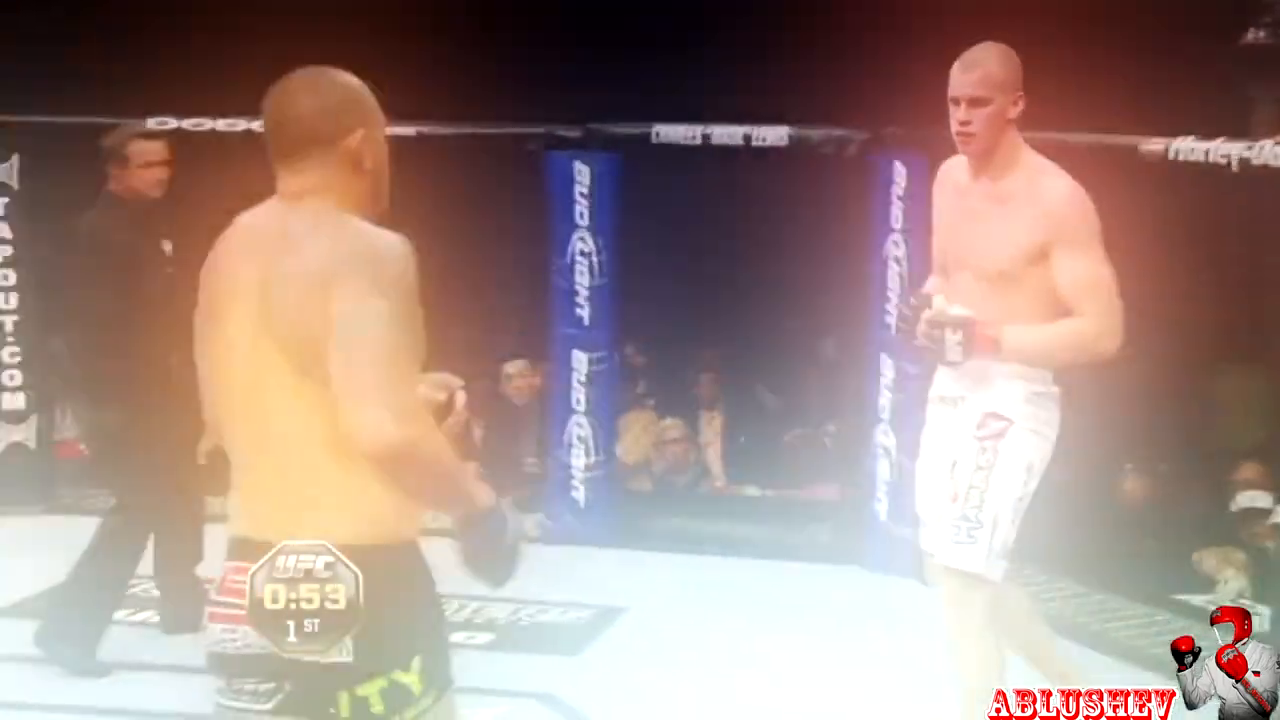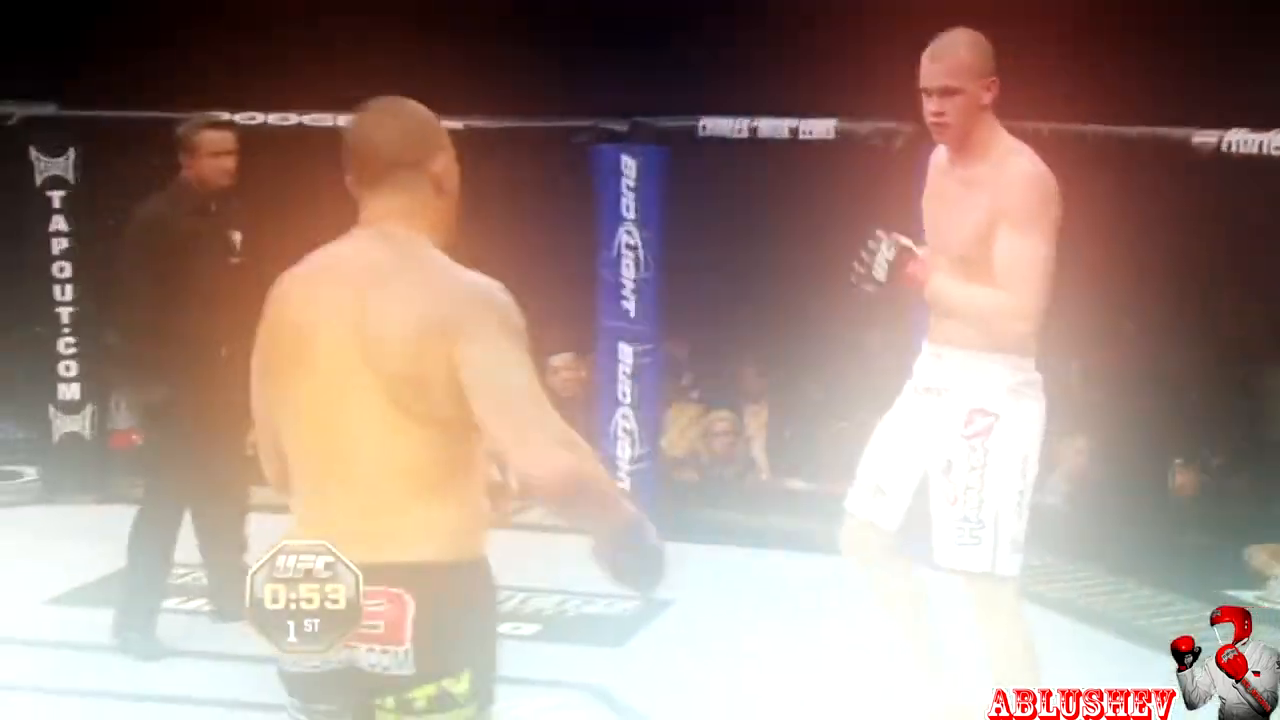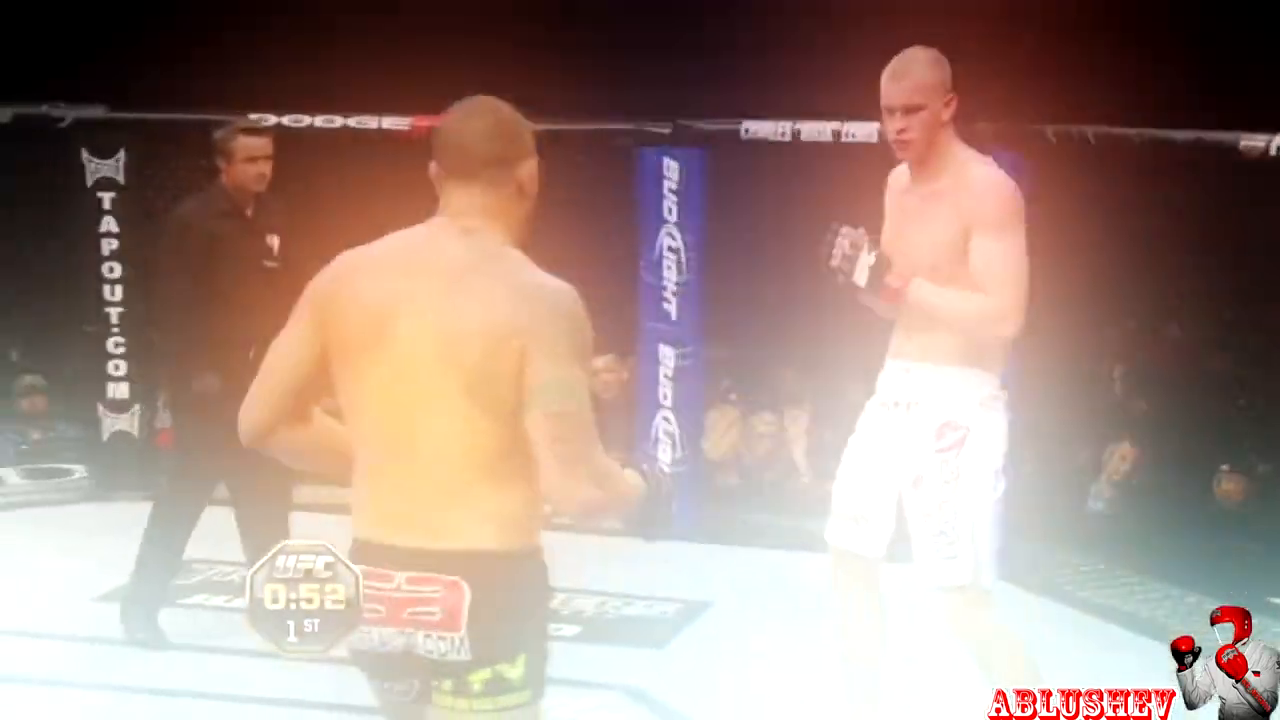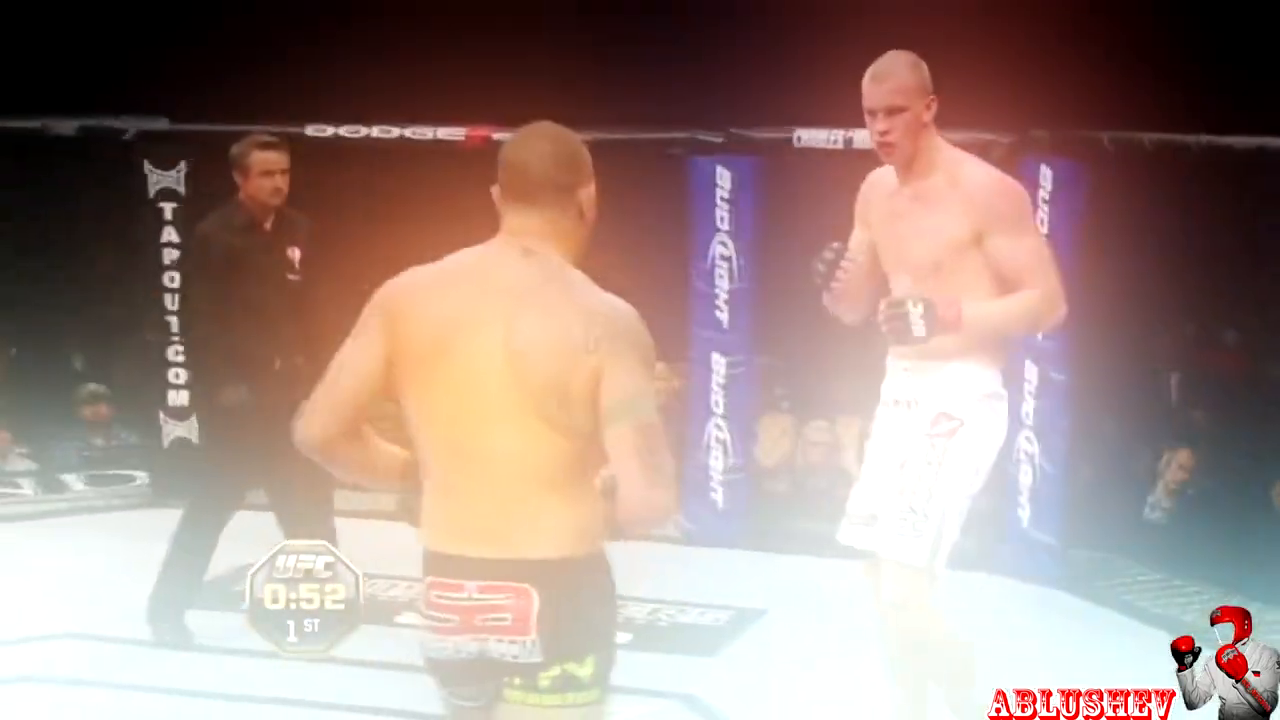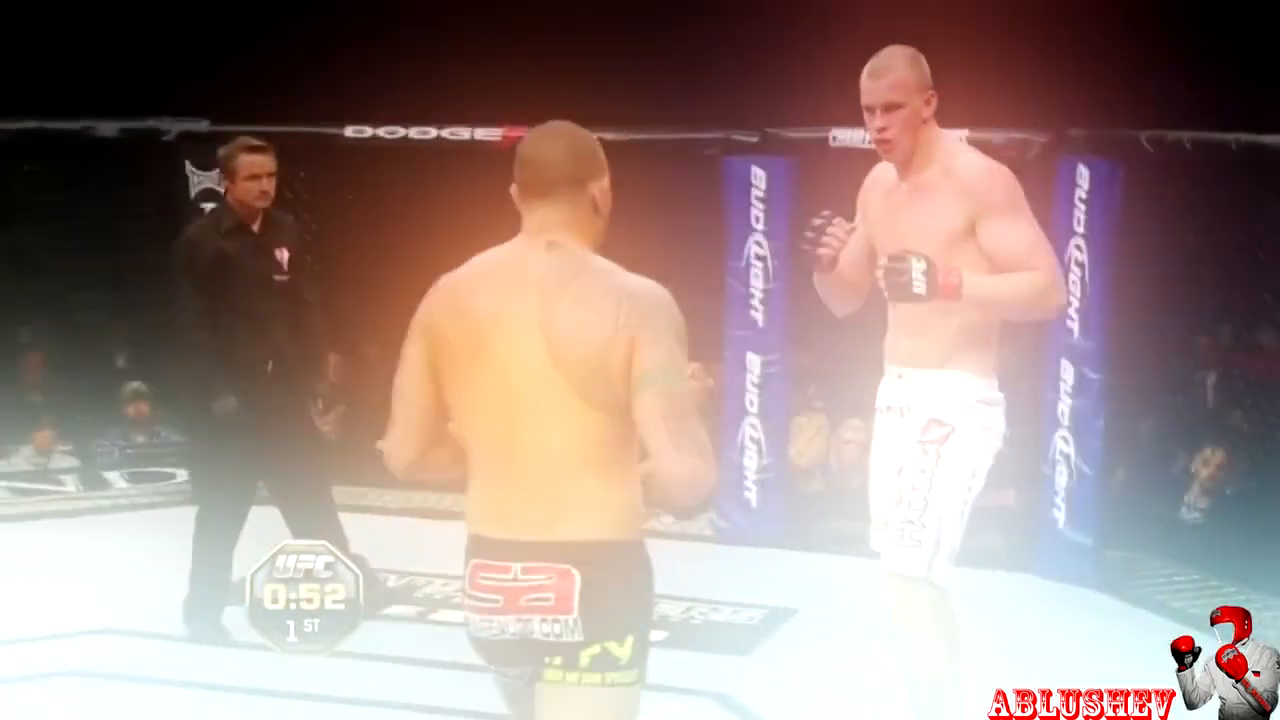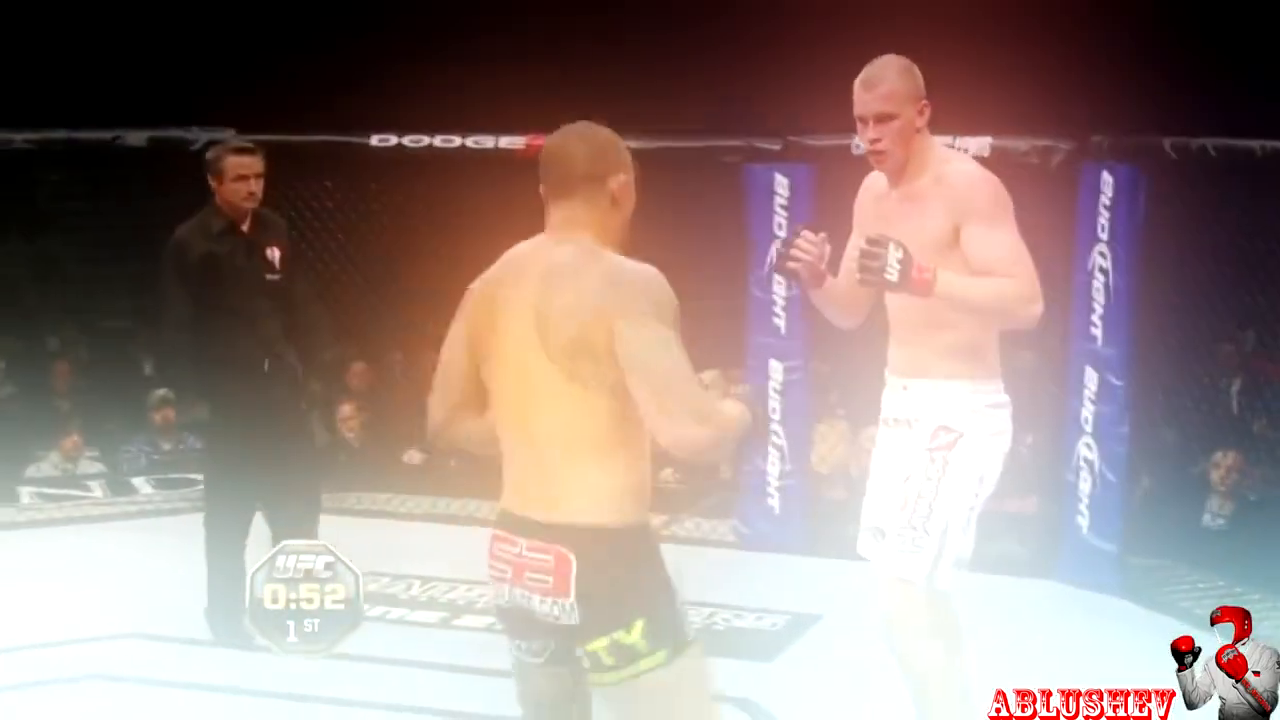
dt=0.2s
person 1, frame 1
left shoulder: (1058, 200)
right shoulder: (950, 178)
left elbow: (1103, 334)
left wrist: (993, 338)
right wrist: (928, 306)
left hip: (1013, 402)
right hip: (950, 390)
left knee: (962, 593)
right knee: (954, 571)
person 1, frame 2
left shoulder: (1024, 180)
right shoulder: (940, 161)
left elbow: (1016, 315)
left wrist: (919, 273)
right wrist: (894, 266)
left hip: (992, 391)
right hip: (931, 376)
left knee: (987, 586)
right knee: (861, 535)
right ankle: (924, 666)
person 1, frame 3
left shoulder: (989, 192)
right shoulder: (898, 184)
left elbow: (1004, 318)
left wrist: (900, 289)
right wrist: (868, 278)
left hip: (960, 403)
right hip: (893, 393)
left knee: (963, 602)
right knee: (848, 557)
person 1, frame 4
left shoulder: (985, 189)
right shoulder: (874, 190)
left elbow: (1049, 303)
right elbow: (852, 309)
left wrist: (950, 317)
right wrist: (837, 284)
left hip: (963, 397)
right hip: (899, 393)
left knee: (903, 584)
right knee: (886, 571)
person 1, frame 5
left shoulder: (982, 179)
right shoulder: (876, 186)
left elbow: (1047, 292)
right elbow: (848, 299)
left wrist: (947, 283)
right wrist: (828, 267)
left hip: (958, 404)
right hip: (896, 396)
left knee: (913, 588)
right knee: (908, 579)
person 1, frame 6
left shoulder: (970, 187)
right shoulder: (871, 195)
left elbow: (1024, 300)
right elbow: (849, 312)
left wrist: (920, 274)
right wrist: (814, 273)
left hip: (964, 414)
right hip: (903, 407)
left knee: (902, 596)
right knee: (921, 586)
person 2, frame 1
left shoulder: (229, 253)
right shoulder: (364, 255)
right elbow: (386, 430)
right wrist: (474, 498)
left hip: (250, 585)
right hip: (362, 585)
person 2, frame 2
left shoulder: (290, 294)
right shoulder: (462, 301)
left elbow: (280, 468)
right elbow: (550, 463)
right wrist: (625, 524)
right hip: (430, 605)
person 2, frame 3
left shoulder: (349, 276)
right shoulder: (542, 303)
left elbow: (261, 423)
right elbow: (579, 491)
right wrist: (636, 490)
left hip: (379, 588)
right hip: (489, 596)
person 2, frame 4
left shoulder: (409, 296)
right shoulder: (604, 324)
left elbow: (318, 433)
right elbow: (648, 503)
left hip: (447, 596)
right hip: (552, 601)
person 2, frame 5
left shoulder: (446, 300)
right shoulder: (633, 304)
left elbow: (406, 457)
right elbow: (688, 478)
right wrist: (657, 476)
left hip: (493, 580)
right hip: (594, 580)
person 2, frame 6
left shoulder: (492, 284)
right shoulder: (626, 286)
left elbow: (445, 418)
right elbow: (685, 430)
right wrist: (736, 413)
left hip: (524, 560)
right hip: (602, 563)
person 3, frame 1
left shoulder: (151, 224)
right shoulder: (98, 232)
right elbow: (85, 322)
left wrist: (181, 379)
right wrist: (99, 398)
left hip: (162, 385)
right hip: (121, 391)
left knee: (178, 499)
right knee: (141, 505)
left ankle: (183, 602)
right ankle: (69, 627)
person 3, frame 2
left shoulder: (226, 216)
right shoulder: (158, 217)
right elbow: (134, 304)
left wrist: (244, 365)
right wrist: (144, 376)
left hip: (219, 371)
right hip: (172, 375)
left knee: (223, 488)
right knee: (169, 491)
left ankle: (233, 591)
right ankle: (136, 614)
person 3, frame 3
left shoulder: (269, 220)
right shoulder: (193, 220)
right elbow: (172, 303)
right wrist: (192, 370)
left hip: (256, 371)
right hip: (206, 374)
left knee: (266, 488)
right knee: (188, 487)
right ankle: (141, 602)
person 3, frame 4
left shoulder: (295, 231)
right shoulder: (215, 235)
left elbow: (306, 311)
right elbow: (200, 318)
left wrist: (309, 378)
right wrist: (222, 383)
left hip: (284, 382)
right hip: (232, 386)
left knee: (307, 496)
right knee: (214, 498)
right ankle: (168, 606)
person 3, frame 5
left shoulder: (285, 232)
right shoulder: (201, 241)
left elbow: (305, 310)
right elbow: (192, 326)
left wrist: (317, 378)
right wrist: (211, 391)
left hip: (282, 384)
right hip: (229, 389)
left knee: (308, 490)
right knee: (223, 499)
right ankle: (203, 606)
person 3, frame 6
left shoulder: (276, 232)
right shoulder: (191, 242)
left elbow: (301, 306)
right elbow: (178, 326)
left wrist: (312, 366)
right wrist: (190, 391)
left hip: (277, 380)
right hip: (224, 386)
left knee: (296, 487)
right knee: (231, 497)
right ankle: (226, 607)
